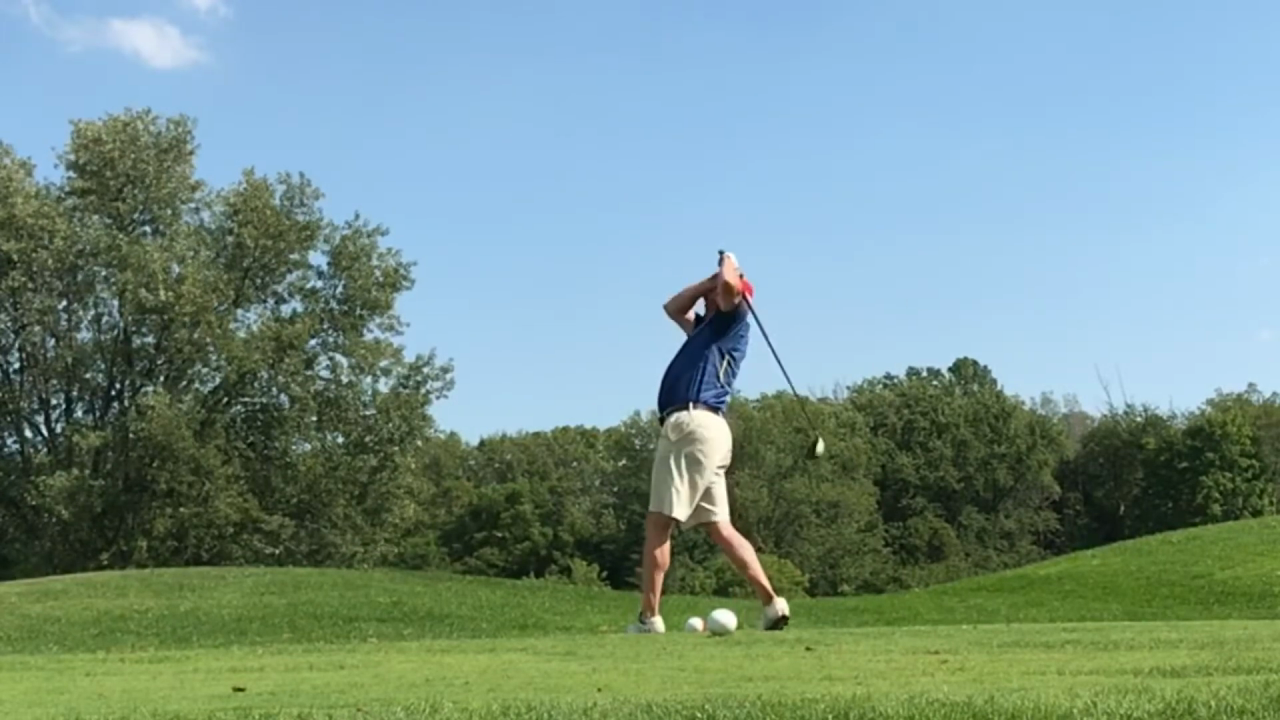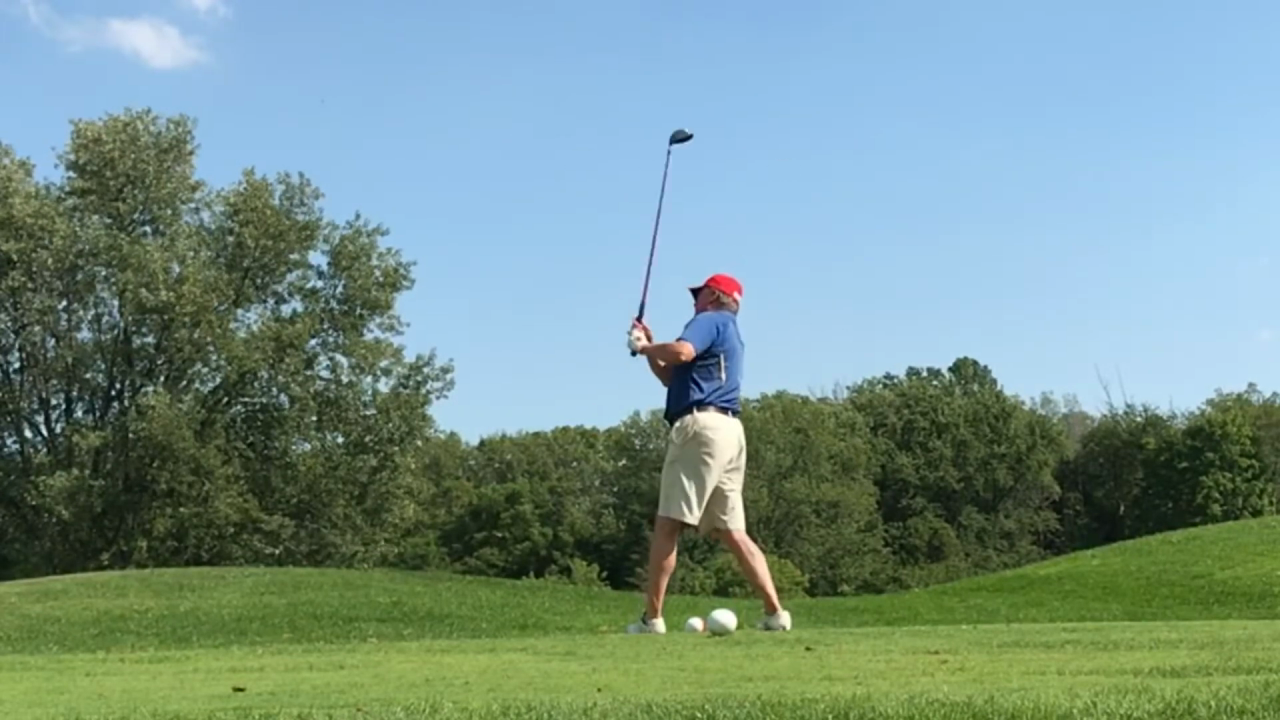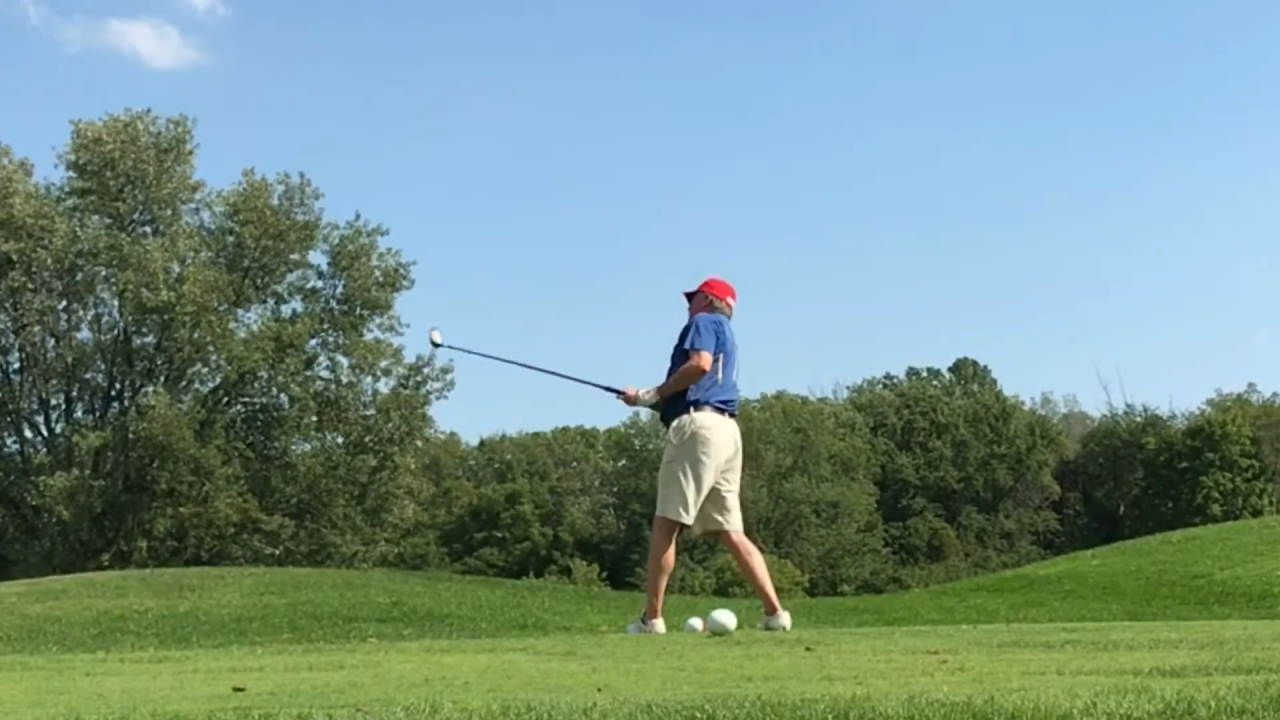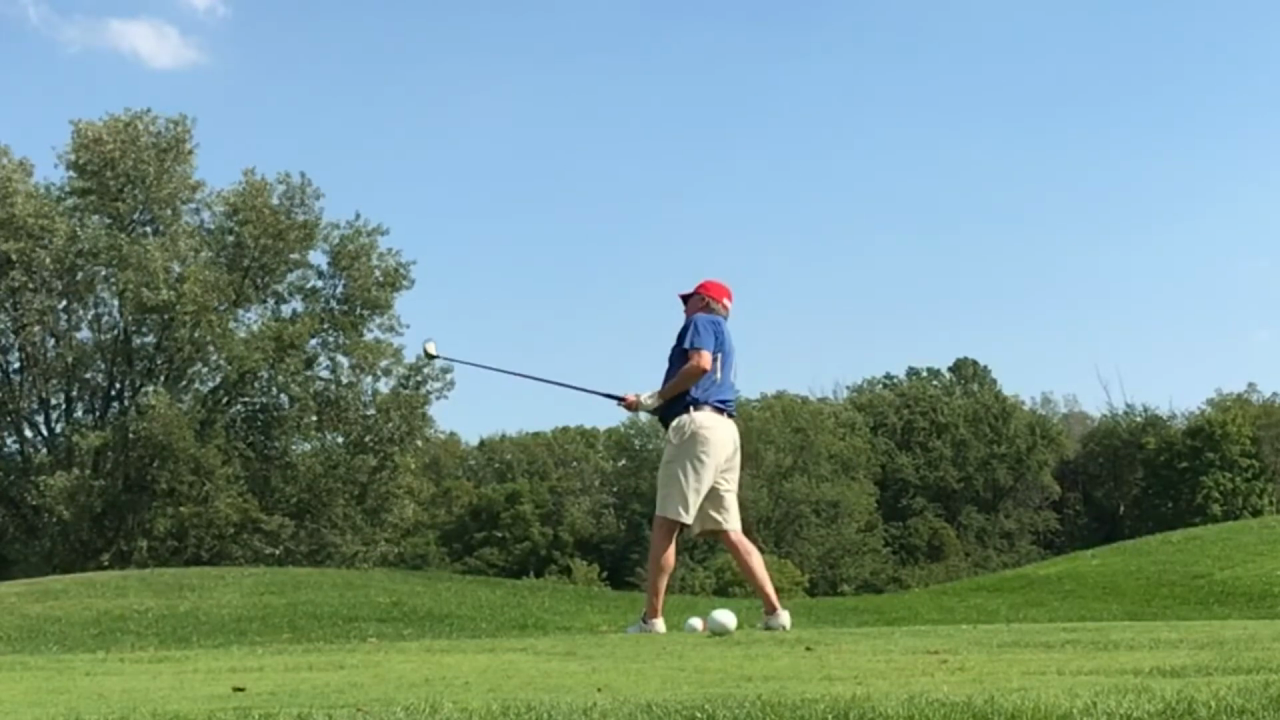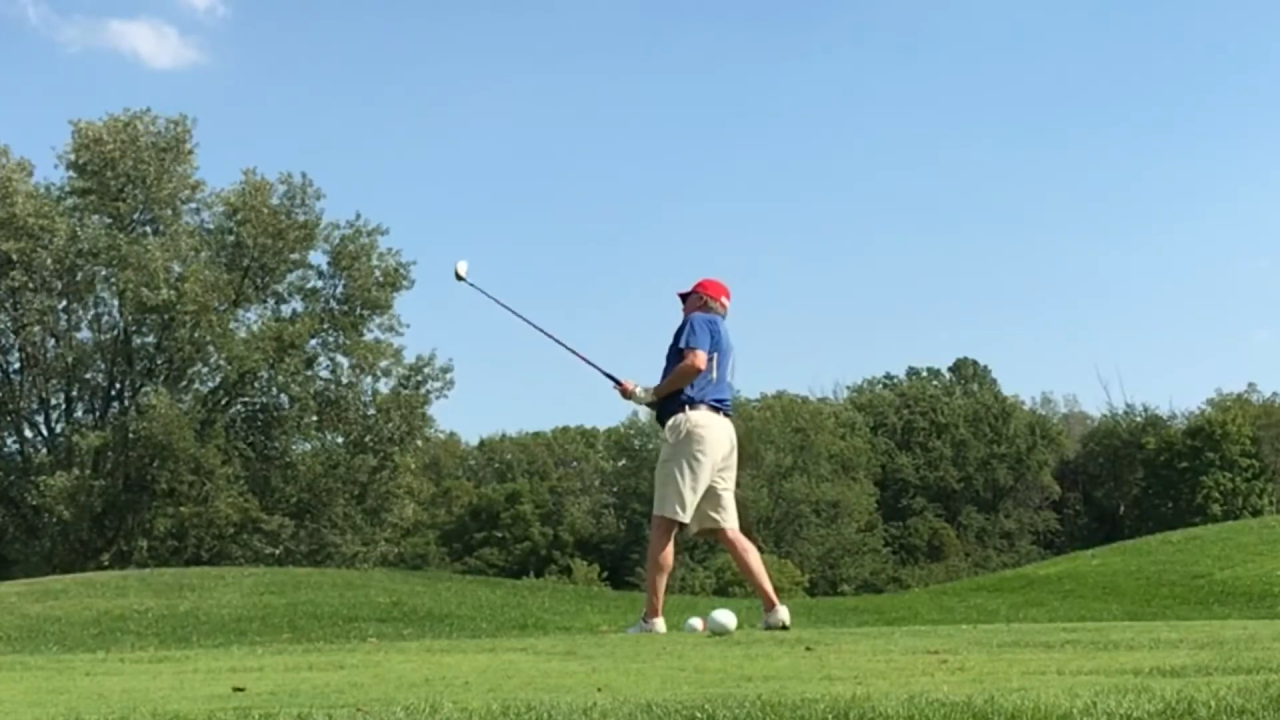
dt=0.3s
person 1, frame 1
left shoulder: (734, 319)
right shoulder: (710, 325)
left elbow: (730, 285)
right elbow: (673, 308)
left wrist: (729, 268)
right wrist: (712, 278)
left hip: (691, 425)
right hip: (707, 429)
left knee: (659, 523)
right knee: (720, 528)
left ankle: (649, 618)
right ankle: (771, 602)
person 1, frame 2
left shoulder: (709, 321)
right shoulder: (730, 336)
left elbow: (681, 353)
right elbow: (673, 378)
left wrist: (643, 347)
right wrist: (649, 347)
left hip: (702, 428)
right hip: (728, 431)
left knee: (668, 526)
right knee: (732, 532)
left ankle: (651, 618)
right ankle: (775, 613)
person 1, frame 3
left shoulder: (704, 322)
right shoulder: (725, 338)
left elbow: (700, 365)
left wrist: (653, 394)
right wrist: (647, 398)
left hip: (699, 428)
right hip: (725, 431)
left knee: (665, 525)
right knee: (731, 532)
left ankle: (651, 619)
right ankle: (775, 613)
person 1, frame 4
left shoulder: (702, 322)
right shoulder: (720, 339)
left elbow: (699, 364)
left wrist: (655, 397)
right wrist: (647, 404)
left hip: (698, 428)
right hip: (723, 431)
left knee: (664, 525)
right knee: (729, 531)
left ankle: (651, 619)
right ankle: (775, 612)
person 1, frame 5
left shoulder: (698, 321)
right shoulder: (722, 339)
left elbow: (694, 363)
left wrist: (651, 392)
right wrist: (642, 396)
left hip: (693, 427)
right hip: (720, 429)
left knee: (663, 525)
right knee: (727, 529)
left ankle: (652, 618)
right ankle: (774, 609)
